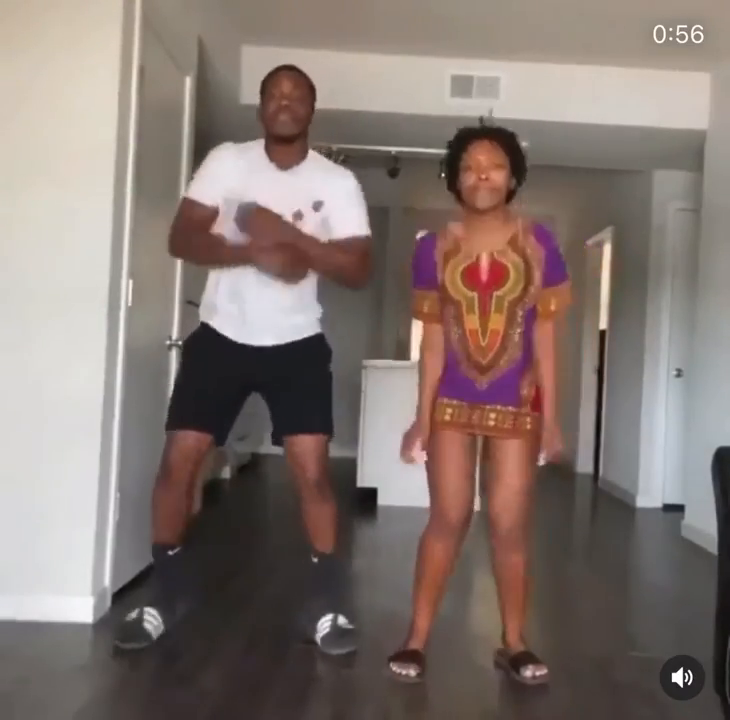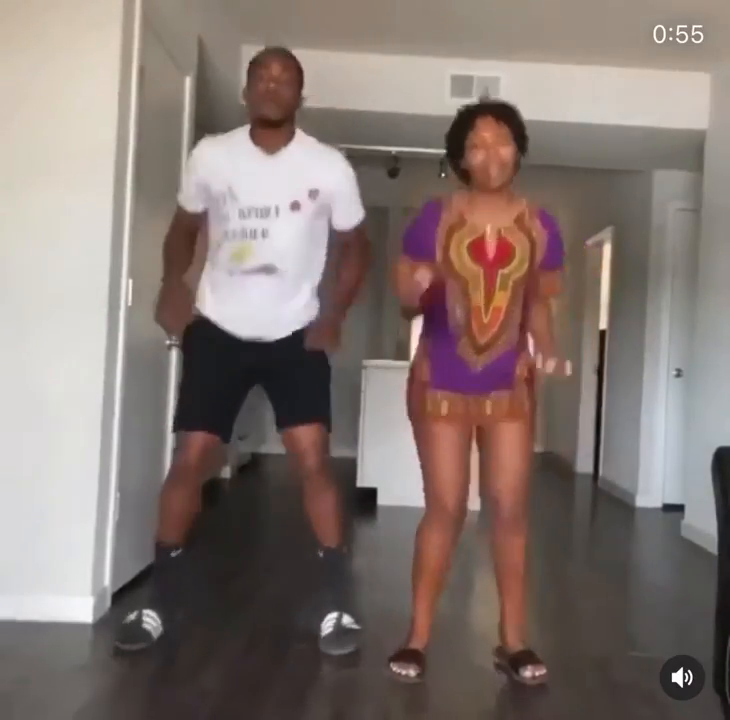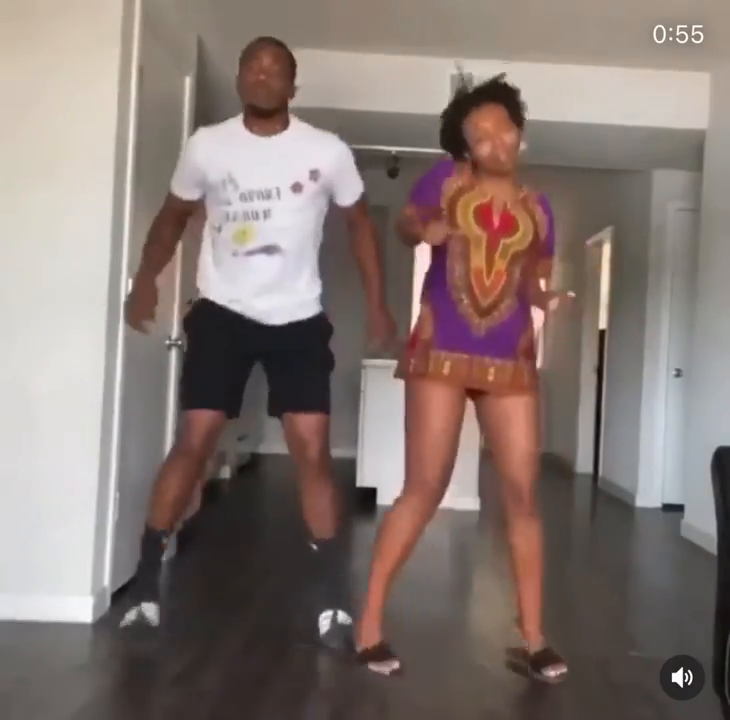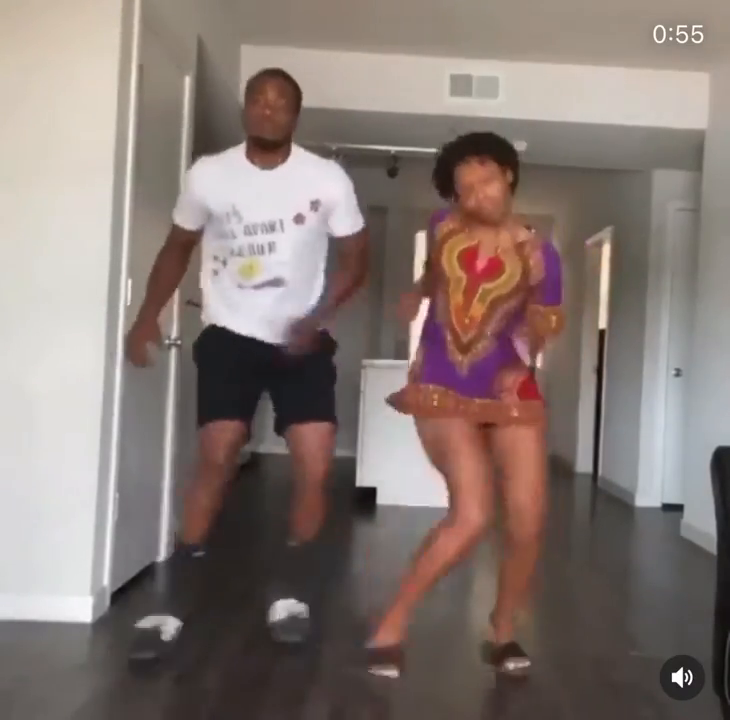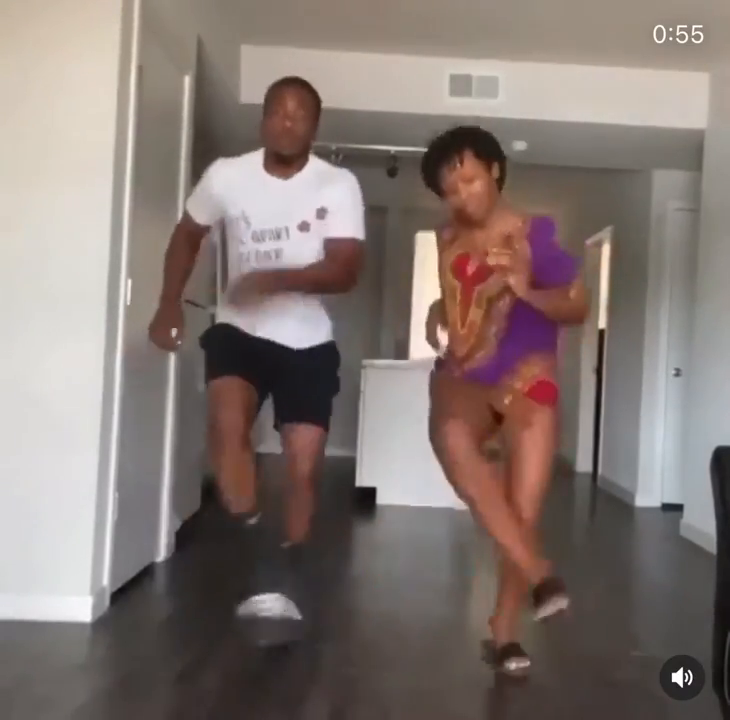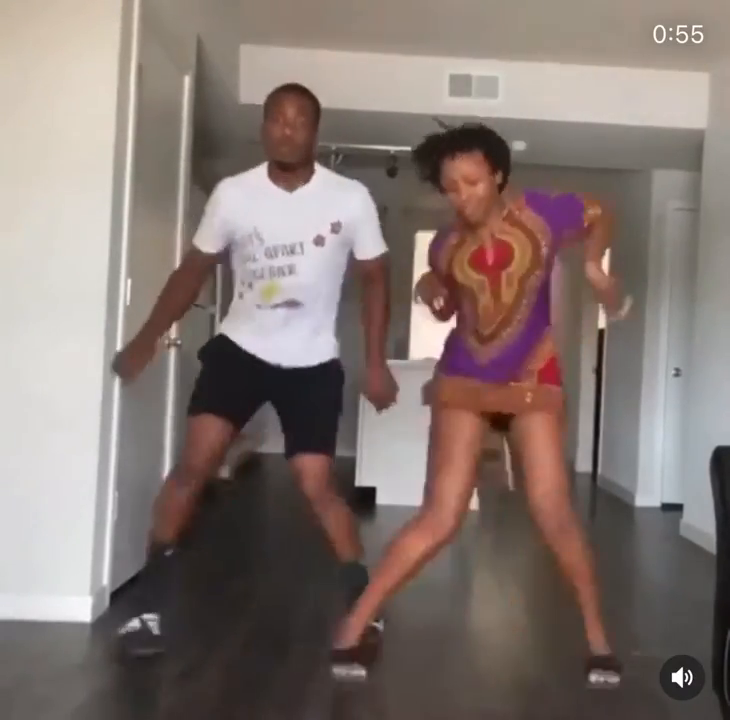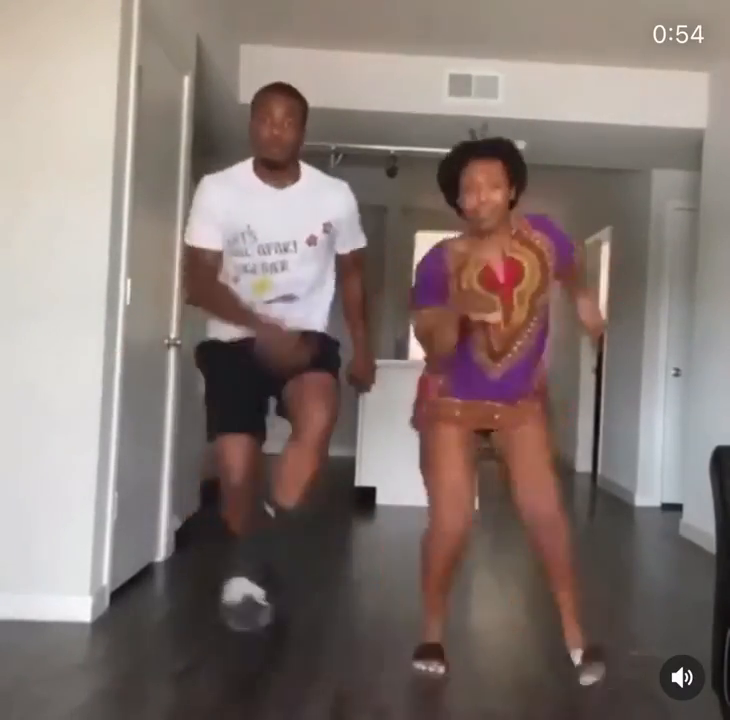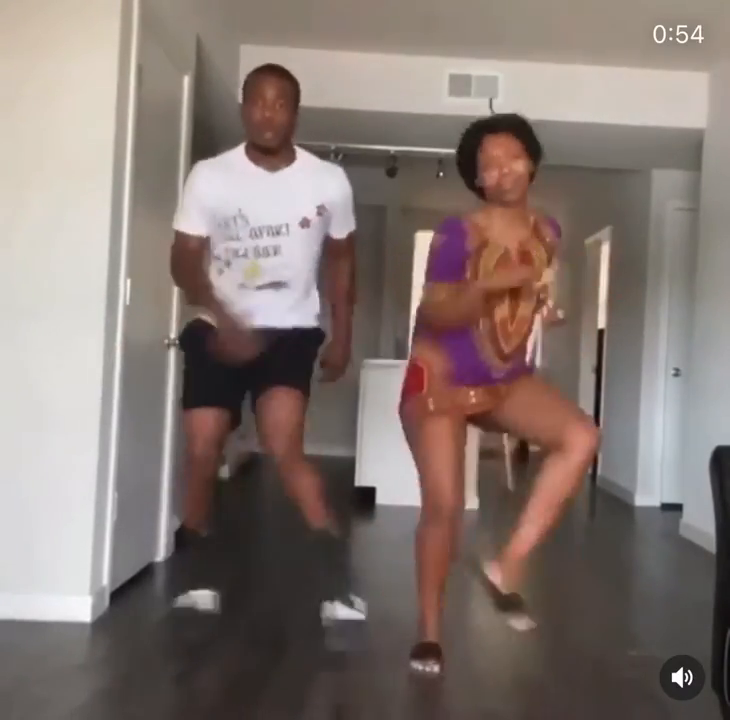
dt=0.2s
person 1, frame 1
left shoulder: (338, 182)
right shoulder: (227, 160)
left elbow: (356, 269)
right elbow: (182, 239)
left wrist: (289, 238)
right wrist: (258, 253)
left hip: (295, 344)
right hip: (222, 337)
left knee: (311, 471)
right knee: (178, 460)
left ankle: (326, 605)
right ankle: (167, 592)
person 1, frame 2
left shoulder: (330, 168)
right shoulder: (210, 154)
left elbow: (355, 247)
right elbow: (182, 229)
left wrist: (334, 314)
right wrist: (172, 286)
left hip: (293, 337)
right hip: (217, 331)
left knee: (313, 462)
right knee: (190, 461)
left ankle: (334, 602)
right ankle: (162, 596)
person 1, frame 3
left shoulder: (328, 151)
right shoulder: (206, 145)
left elbow: (360, 221)
right elbow: (173, 215)
left wrist: (376, 300)
right wrist: (145, 277)
left hip: (297, 320)
right hip: (222, 315)
left knee: (312, 452)
right knee: (193, 441)
left ankle: (330, 597)
right ankle: (147, 580)
person 1, frame 4
left shoulder: (327, 178)
right shoulder: (207, 175)
left elbow: (355, 256)
right elbow: (177, 247)
left wrist: (317, 316)
right wrist: (147, 315)
left hip: (301, 341)
right hip: (229, 337)
left knee: (314, 467)
right knee: (216, 458)
left ankle: (288, 588)
right ankle: (173, 601)
person 1, frame 5
left shoulder: (339, 186)
right shoulder: (224, 175)
left elbow: (345, 271)
right elbow: (186, 235)
left wrist: (274, 280)
right wrist: (167, 308)
left hip: (308, 345)
right hip: (239, 331)
left knee: (303, 468)
right knee: (228, 418)
left ankle: (280, 581)
right ankle: (260, 570)
person 1, frame 6
left shoulder: (350, 198)
right shoulder: (231, 194)
left elbow: (375, 279)
right elbow: (194, 271)
left wrist: (376, 361)
right wrist: (148, 336)
left hip: (311, 361)
right hip: (240, 348)
left knee: (317, 486)
right knee: (194, 463)
left ankle: (362, 605)
right ankle: (149, 604)
person 1, frame 7
left shoulder: (335, 197)
right shoulder: (217, 190)
left elbow: (351, 273)
right elbow: (200, 283)
left wrist: (362, 349)
right wrist: (265, 329)
left hip: (305, 339)
right hip: (235, 343)
left knee: (319, 411)
right knee: (235, 475)
left ankle: (254, 562)
right ankle: (255, 581)
person 1, frame 8
left shoulder: (330, 181)
right shoulder: (209, 176)
left elbow: (341, 259)
right elbow: (184, 262)
left wrist: (341, 336)
right wrist: (226, 318)
left hip: (290, 329)
right hip: (219, 328)
left knee: (285, 449)
right knee: (200, 448)
left ankle: (337, 586)
right ankle: (198, 573)
person 2, frame 1
left shoulder: (538, 243)
right shoulder: (434, 248)
left elbow: (544, 331)
right elbow: (433, 336)
left wrist: (550, 414)
right wrist: (421, 417)
left hip: (516, 404)
right hip: (451, 401)
left knee: (508, 528)
right knee: (450, 518)
left ankle: (513, 642)
right ankle: (415, 638)
person 2, frame 2
left shoulder: (540, 226)
right shoulder: (434, 218)
left elbow: (538, 303)
right elbow: (410, 301)
left wrist: (547, 349)
right wrist: (413, 288)
left hip: (508, 385)
right hip: (441, 385)
left knee: (509, 513)
right knee: (445, 510)
left ankle: (513, 640)
right ankle: (417, 636)
person 2, frame 3
left shoulder: (537, 210)
right shoulder: (443, 182)
right elbow: (408, 222)
left wrist: (546, 298)
right wrist: (423, 231)
left hip: (509, 360)
right hip: (441, 353)
left knee: (521, 493)
right knee: (425, 487)
left ankle: (532, 636)
right ankle: (369, 626)
person 2, frame 4
left shoulder: (539, 253)
right shoulder: (445, 225)
left elbow: (541, 329)
left wrist: (528, 341)
right wrist: (417, 292)
left hip: (509, 393)
right hip: (441, 390)
left knee: (526, 525)
right knee: (472, 516)
left ankle: (502, 632)
right ankle: (389, 629)
person 2, frame 5
left shoulder: (536, 234)
right shoulder: (450, 234)
left elbow: (576, 308)
left wrist: (524, 291)
right wrist: (439, 310)
left hip: (526, 382)
right hip: (463, 377)
left knee: (524, 515)
right knee: (452, 441)
left ankle: (503, 634)
right ankle: (537, 571)
person 2, frame 6
left shoulder: (539, 211)
right shoulder: (446, 243)
left elbow: (599, 217)
left wrist: (593, 267)
right wrist: (434, 293)
left hip: (530, 380)
right hip: (463, 380)
left knee: (554, 516)
right knee: (440, 518)
left ankle: (598, 640)
right ankle: (354, 629)
person 2, frame 7
left shoulder: (541, 235)
right shoulder: (441, 261)
left elbow: (568, 269)
right elbow: (434, 344)
left wrist: (582, 298)
right wrist: (456, 314)
left hip: (518, 398)
right hip: (451, 397)
left knee: (543, 514)
right knee: (450, 525)
left ankle: (575, 634)
right ankle: (432, 632)
person 2, frame 8
left shoulder: (544, 232)
right shoulder: (457, 236)
right elbow: (439, 315)
left wrist: (545, 304)
right wrist: (491, 283)
left hip: (507, 381)
right hip: (442, 380)
left knee: (581, 438)
right knee: (443, 507)
left ankle: (507, 568)
right ankle: (429, 631)
